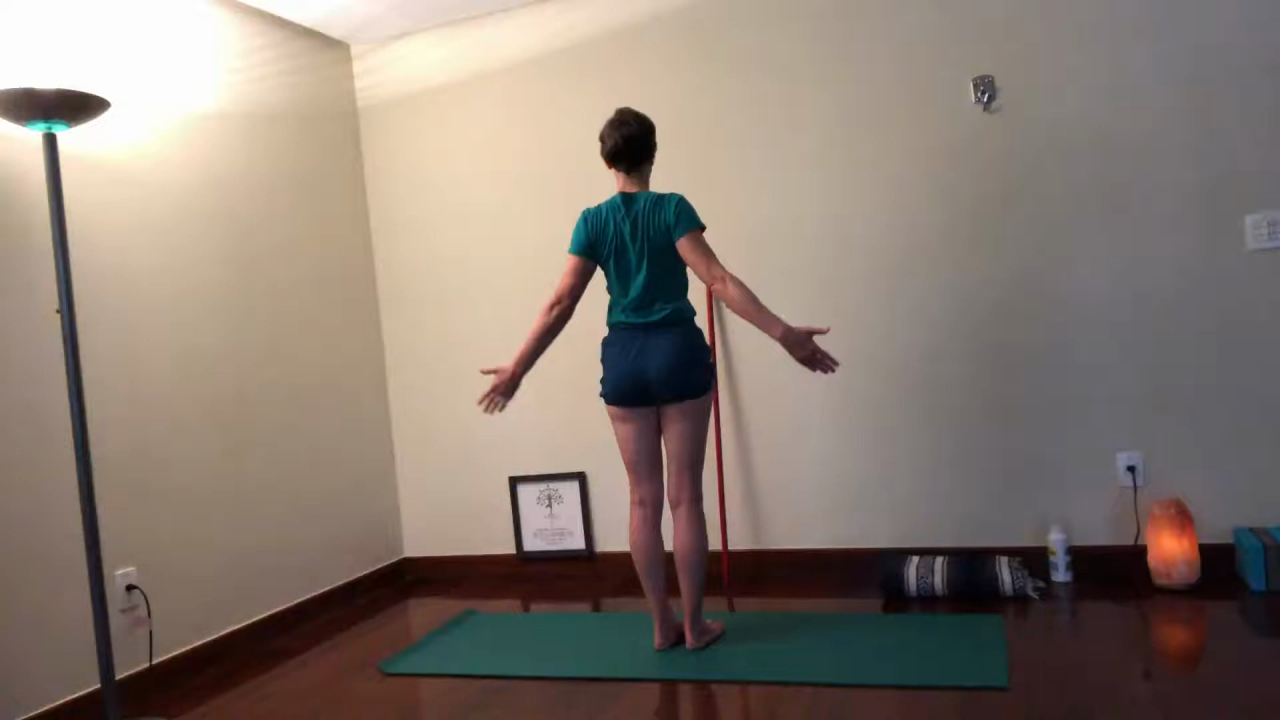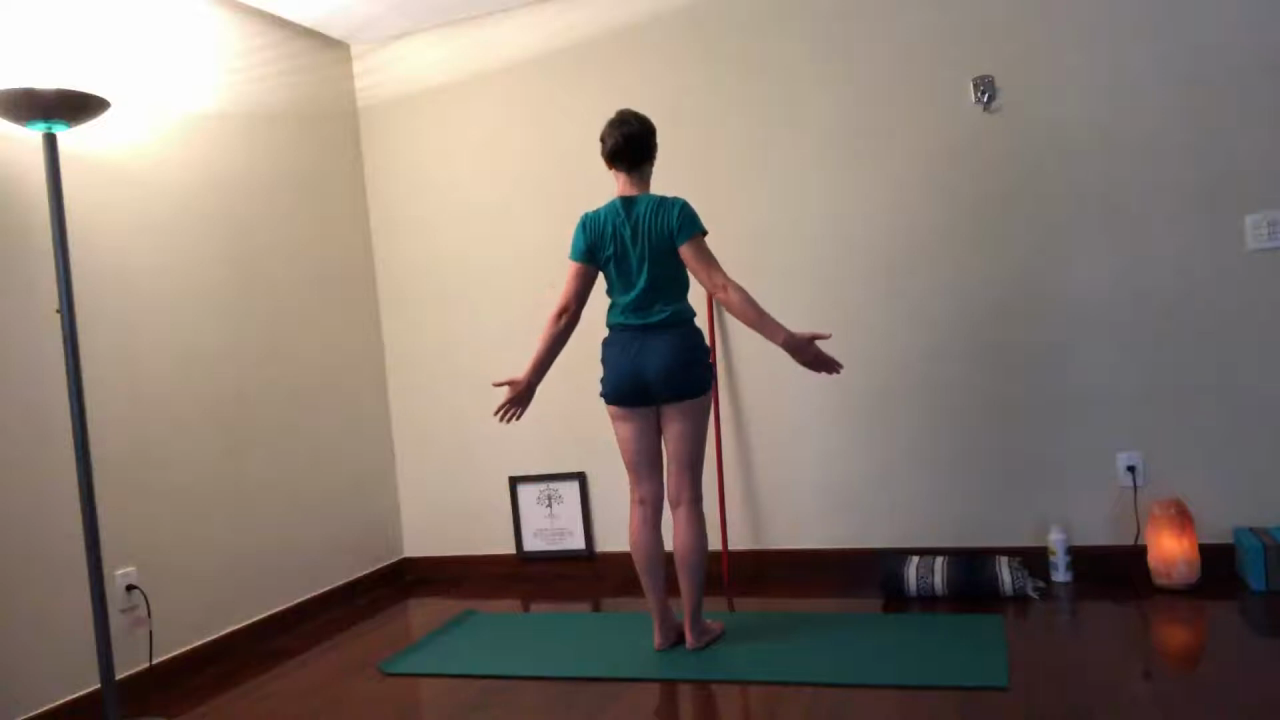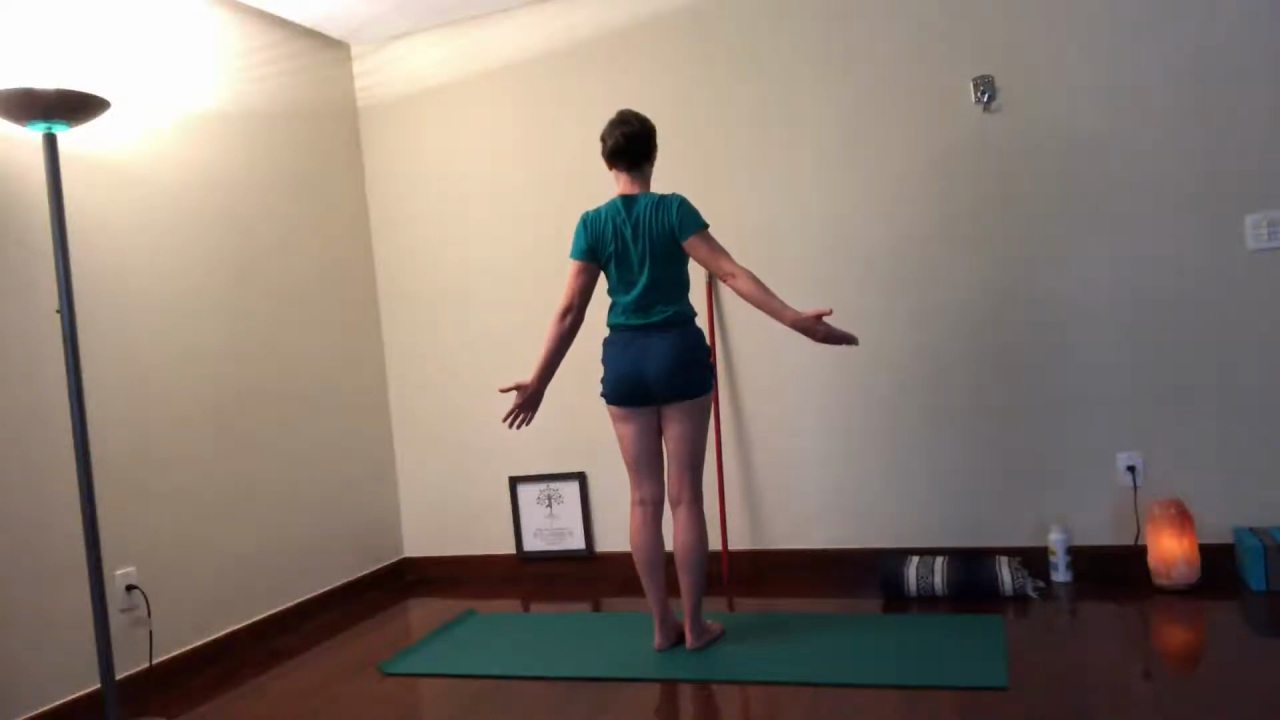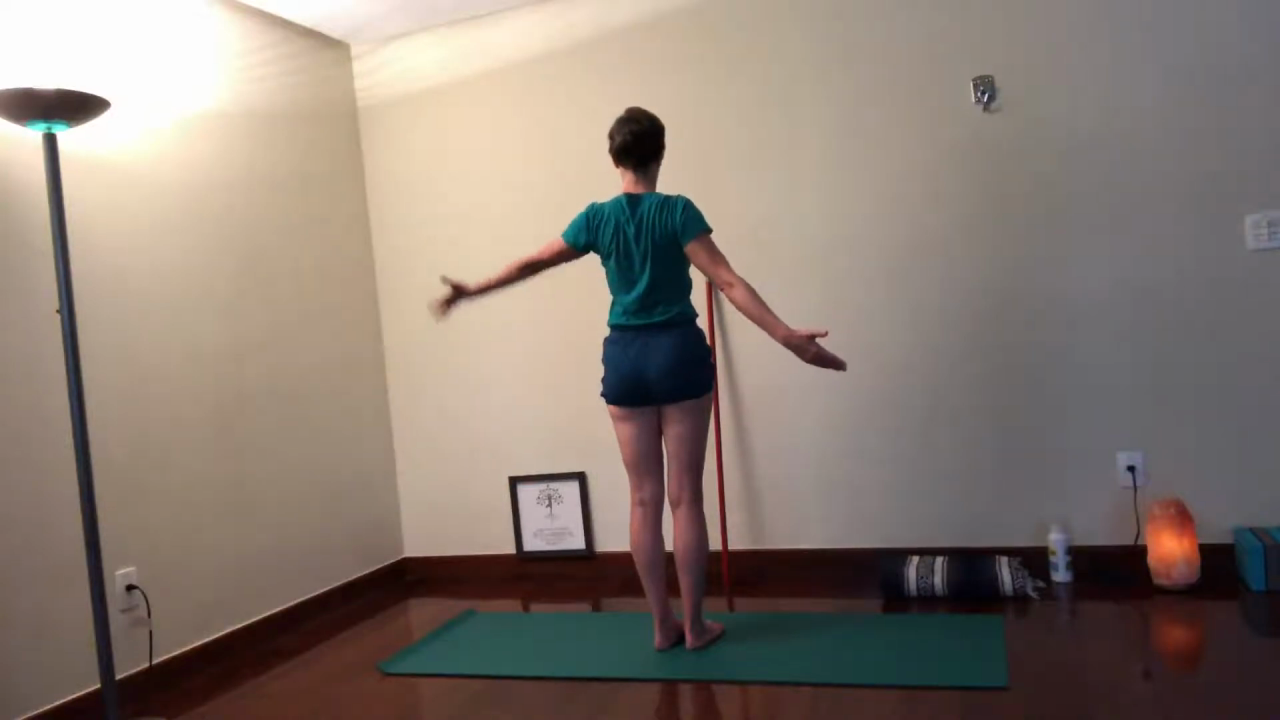
dt=1s
person 1, frame 1
left shoulder: (592, 221)
right shoulder: (672, 208)
left elbow: (560, 304)
right elbow: (718, 280)
left wrist: (517, 370)
right wrist: (784, 334)
left hip: (622, 359)
right hip: (677, 351)
left knee: (643, 498)
right knee: (685, 496)
left ankle: (662, 624)
right ankle: (694, 624)
person 1, frame 2
left shoulder: (592, 225)
right shoulder: (674, 212)
left elbow: (567, 311)
right elbow: (721, 287)
left wrist: (530, 379)
right wrist: (786, 339)
left hip: (623, 360)
right hip: (677, 353)
left knee: (644, 498)
right knee: (685, 495)
left ankle: (662, 625)
right ankle: (695, 624)
person 1, frame 3
left shoulder: (591, 224)
right shoulder: (673, 209)
left elbow: (570, 311)
right elbow: (730, 273)
left wrist: (538, 382)
right wrist: (797, 320)
left hip: (623, 359)
right hip: (677, 351)
left knee: (644, 498)
right knee: (685, 495)
left ankle: (662, 624)
right ankle: (694, 624)
person 1, frame 4
left shoulder: (596, 218)
right shoulder: (677, 211)
left elbow: (531, 264)
right elbow: (728, 282)
left wrist: (470, 291)
right wrist: (788, 337)
left hip: (623, 358)
right hip: (678, 351)
left knee: (644, 499)
right knee: (686, 496)
left ankle: (662, 625)
right ankle: (695, 624)
